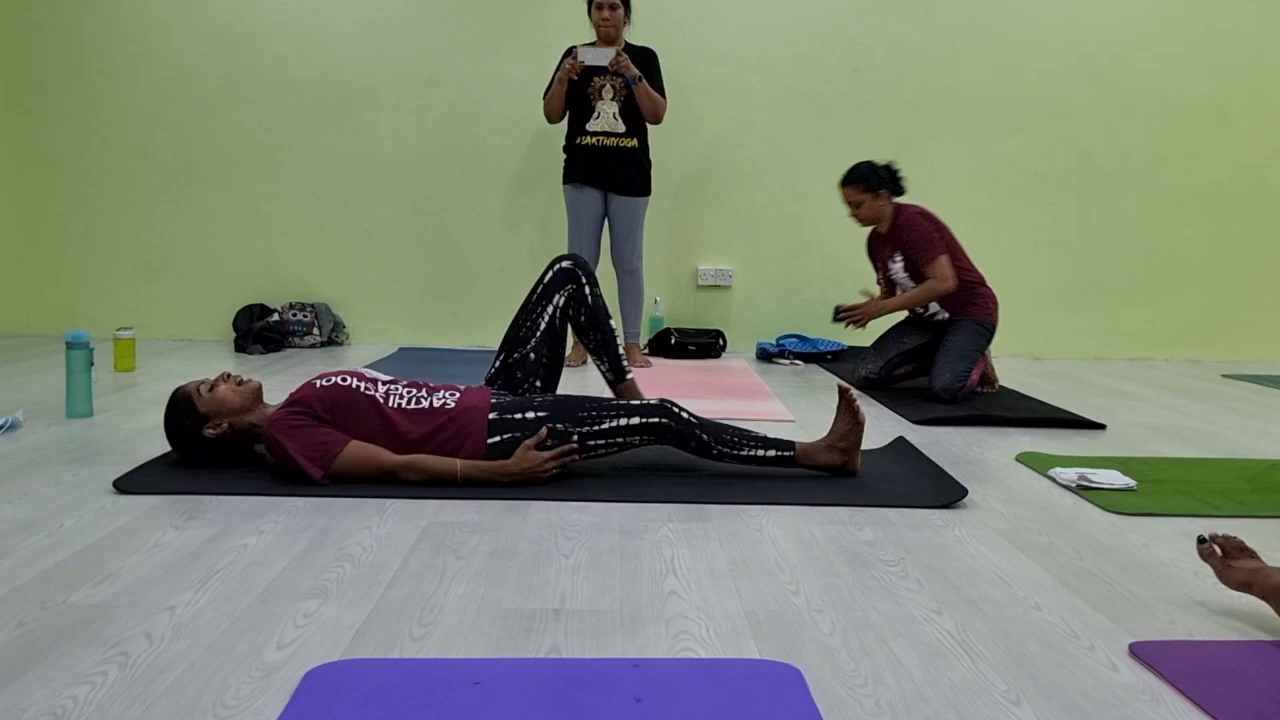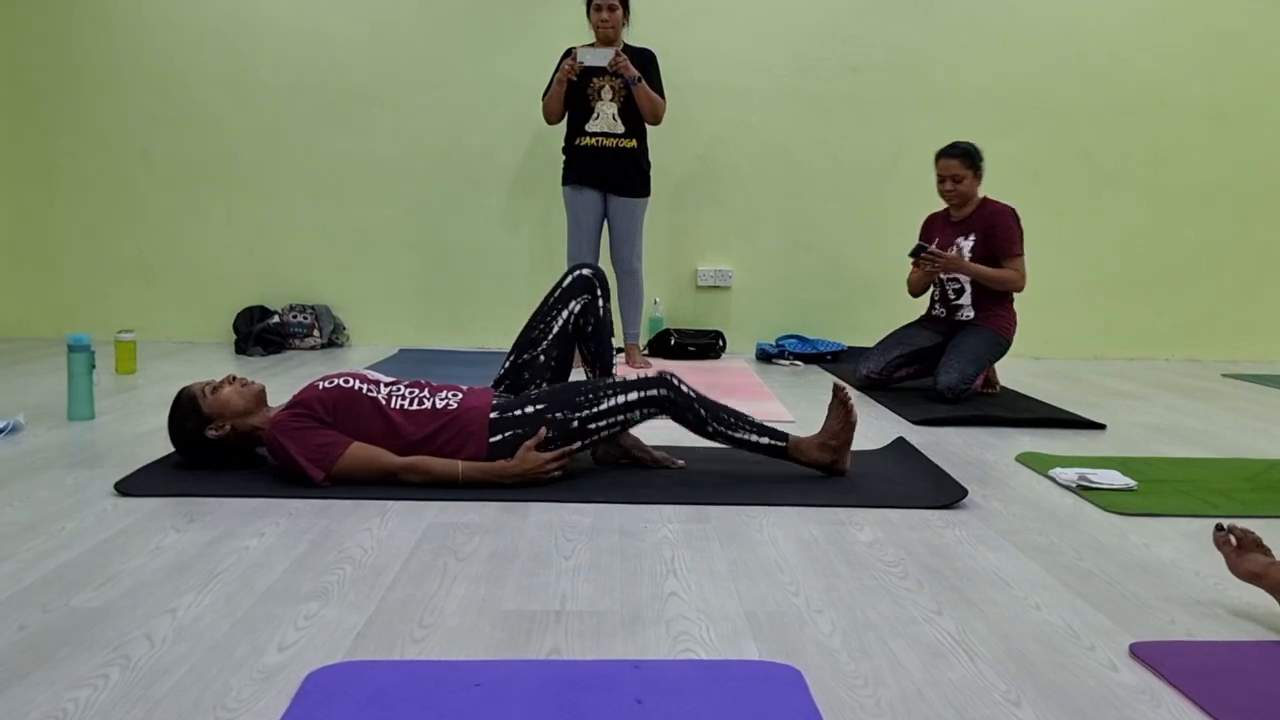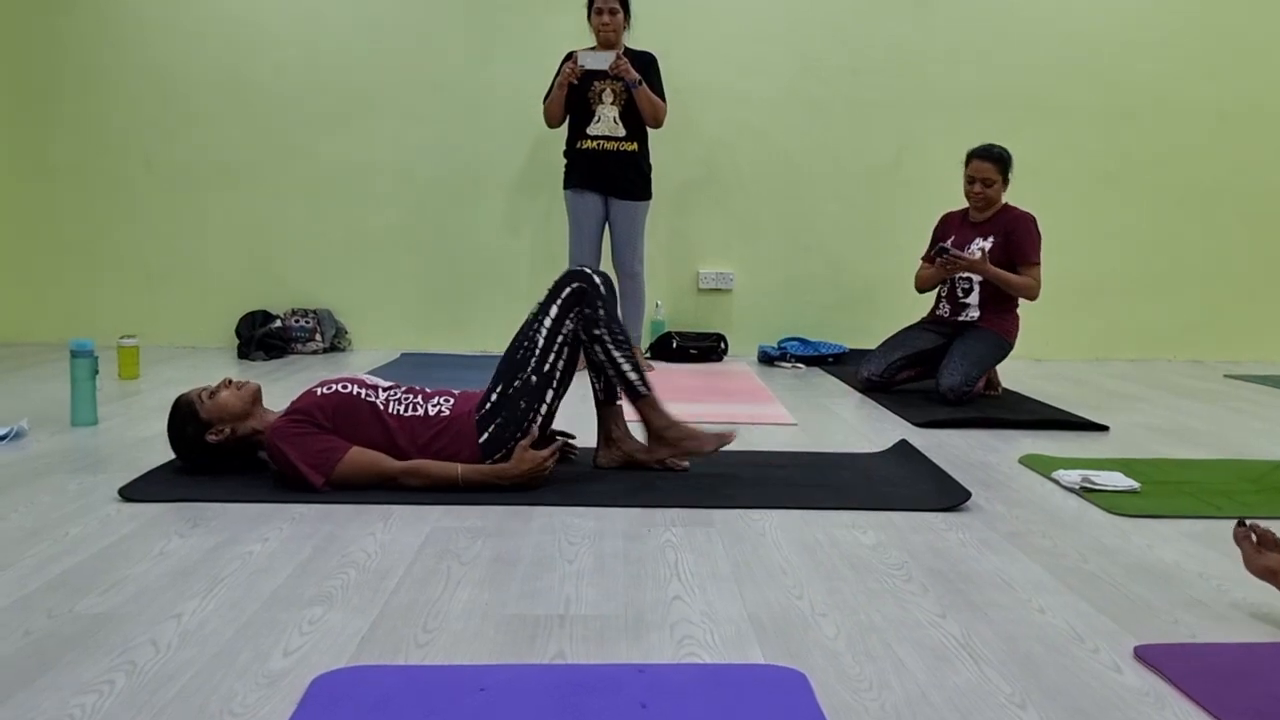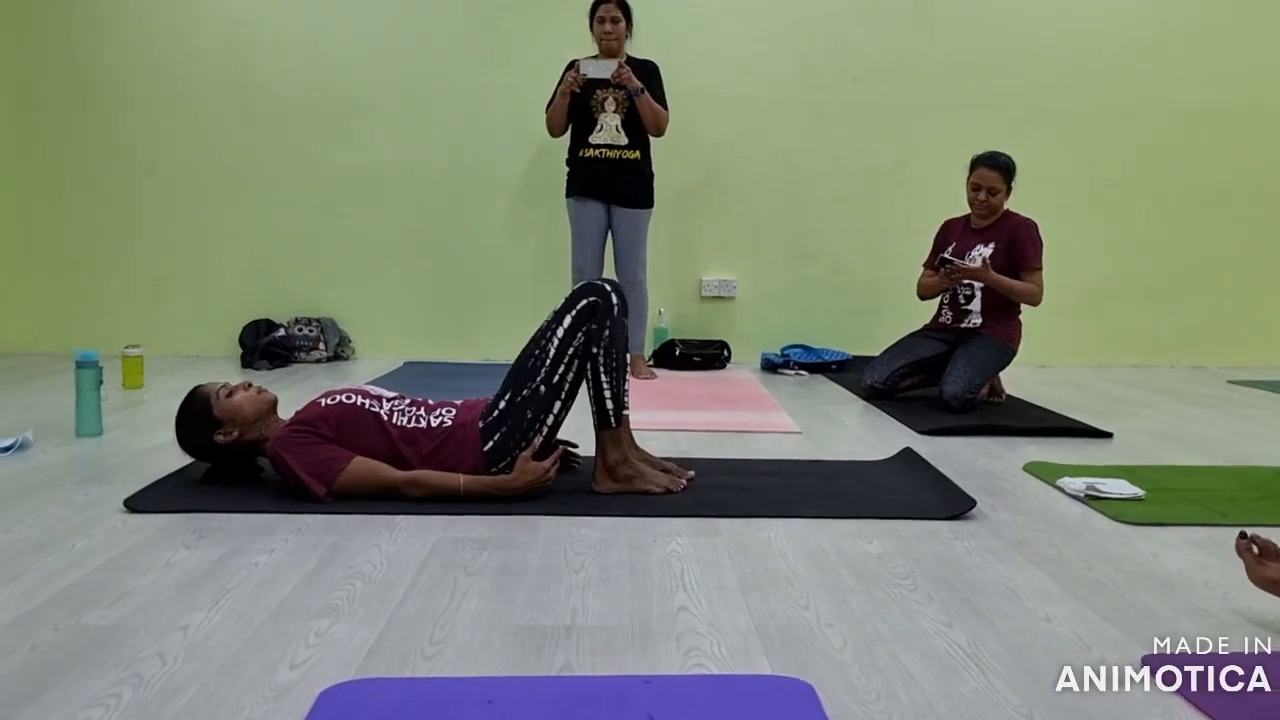
dt=0.4s
person 1, frame 1
left shoulder: (301, 407)
right shoulder: (289, 436)
right elbow: (400, 467)
right wrist: (501, 471)
left hip: (496, 404)
right hip: (496, 435)
left knee: (568, 272)
right knee: (664, 421)
left ankle: (627, 395)
right ankle: (817, 453)
person 1, frame 2
left shoulder: (303, 410)
right shoulder: (288, 436)
right elbow: (401, 468)
right wrist: (502, 473)
left hip: (496, 404)
right hip: (496, 436)
left knee: (585, 280)
right knee: (659, 387)
left ankle: (612, 437)
right ankle: (806, 450)
person 1, frame 3
left shoulder: (304, 412)
right shoulder: (290, 441)
right elbow: (402, 472)
left wrist: (543, 430)
right wrist: (507, 472)
left hip: (480, 411)
right hip: (490, 439)
left knee: (589, 287)
right knee: (580, 286)
left ankle: (615, 440)
right ankle: (659, 428)
person 1, frame 4
left shoulder: (306, 426)
right shoulder: (291, 450)
right elbow: (403, 482)
left wrist: (534, 436)
right wrist: (506, 484)
left hip: (484, 424)
right hip: (492, 447)
left knee: (601, 298)
right knee: (595, 303)
left ankle: (621, 451)
right ankle: (615, 466)
person 2, frame 1
left shoulder: (644, 57)
right shoulder: (574, 55)
left elbow: (657, 115)
right elbow: (552, 116)
left wrist: (633, 75)
right wrist: (562, 79)
left hip: (630, 175)
right hip: (582, 174)
left knee: (629, 262)
right knee: (581, 261)
left ankle: (632, 344)
right ankle: (581, 342)
person 2, frame 2
left shoulder: (643, 58)
right shoulder: (573, 56)
left elbow: (657, 117)
right elbow: (550, 118)
left wrist: (632, 75)
right wrist: (561, 80)
left hip: (629, 179)
right hip: (581, 177)
left knee: (628, 264)
right knee: (581, 263)
left ankle: (632, 346)
person 2, frame 3
left shoulder: (644, 62)
right shoulder: (573, 61)
left elbow: (657, 120)
right elbow: (551, 121)
left wrist: (633, 79)
right wrist: (562, 84)
left hip: (630, 182)
right hip: (583, 180)
left knee: (630, 267)
right knee: (582, 266)
left ankle: (635, 349)
person 2, frame 4
left shoulder: (646, 69)
right shoulder: (576, 68)
left elbow: (659, 128)
right elbow: (554, 129)
left wrist: (635, 87)
right wrist: (565, 91)
left hip: (633, 188)
right hip: (585, 188)
left knee: (632, 274)
right knee: (585, 273)
left ankle: (637, 356)
person 3, frame 1
left shoulder: (913, 223)
right shoulder: (875, 240)
left elbow: (944, 283)
right elbow: (889, 297)
left wrist: (882, 307)
right wrist: (869, 309)
left hip: (969, 314)
right hip: (924, 321)
left knee: (945, 387)
right knee: (864, 375)
left ankle: (976, 366)
right ankle: (942, 362)
person 3, frame 2
left shoulder: (999, 216)
right shoulder: (933, 223)
left elbow: (1017, 280)
right elbow: (914, 289)
left wrist: (963, 267)
right wrist: (926, 273)
left hip: (987, 324)
right hip: (938, 322)
left knee: (950, 385)
right knee: (866, 373)
left ankle: (978, 370)
right ankle: (946, 362)
person 3, frame 3
left shoulder: (1019, 223)
right shoulder: (949, 221)
left elbow: (1032, 289)
right elbow: (920, 283)
left wrist: (985, 270)
right wrist: (940, 271)
left hip: (990, 327)
right hip: (941, 323)
left knee: (952, 387)
right knee: (869, 375)
left ankle: (979, 372)
right ankle: (951, 362)
person 3, frame 4
left shoulder: (1020, 229)
right shoulder: (950, 228)
left elbow: (1035, 294)
right elbow: (922, 290)
left wrist: (988, 277)
right wrist: (943, 280)
left hip: (993, 333)
right hip: (944, 329)
left knee: (956, 394)
right knee: (873, 382)
left ankle: (983, 379)
right ankle: (955, 369)
